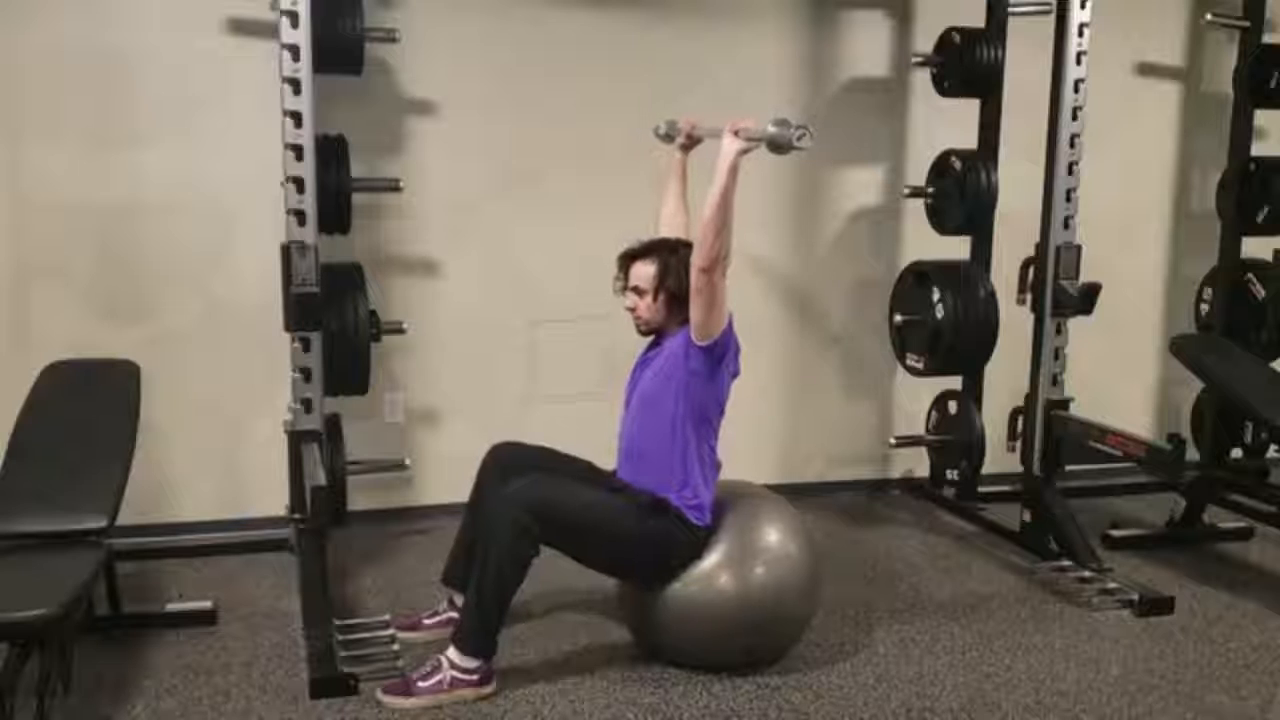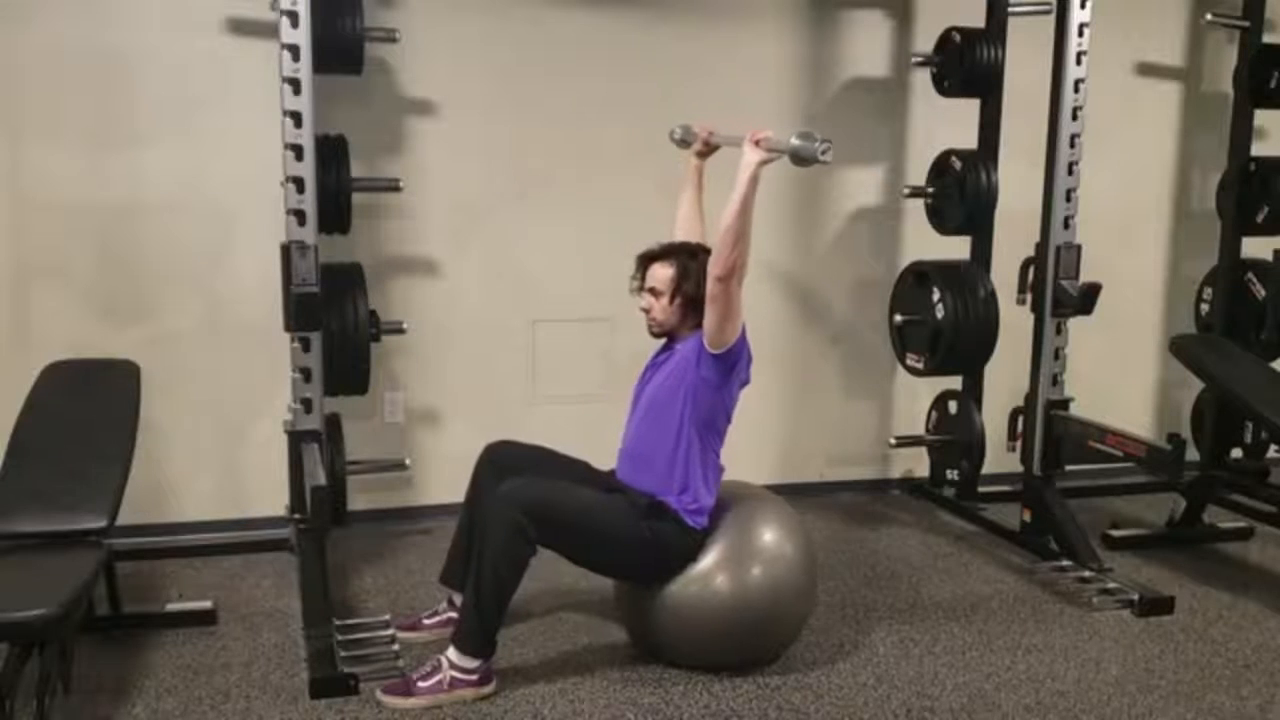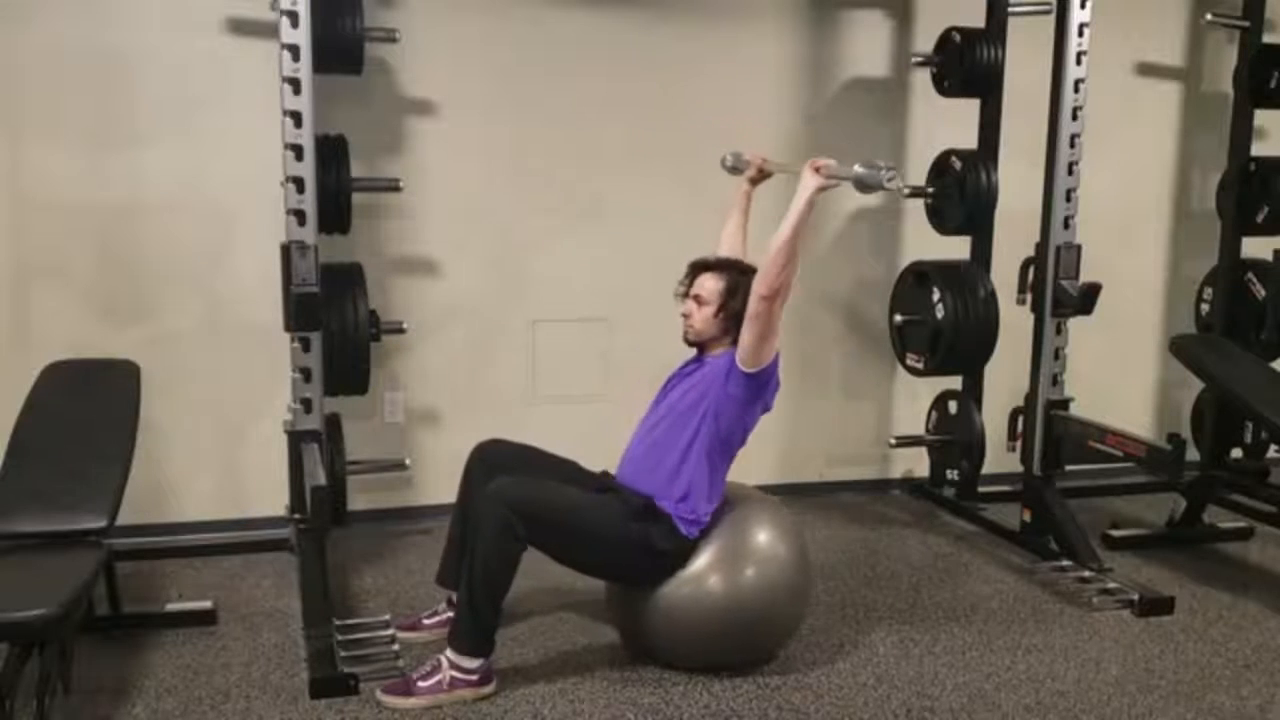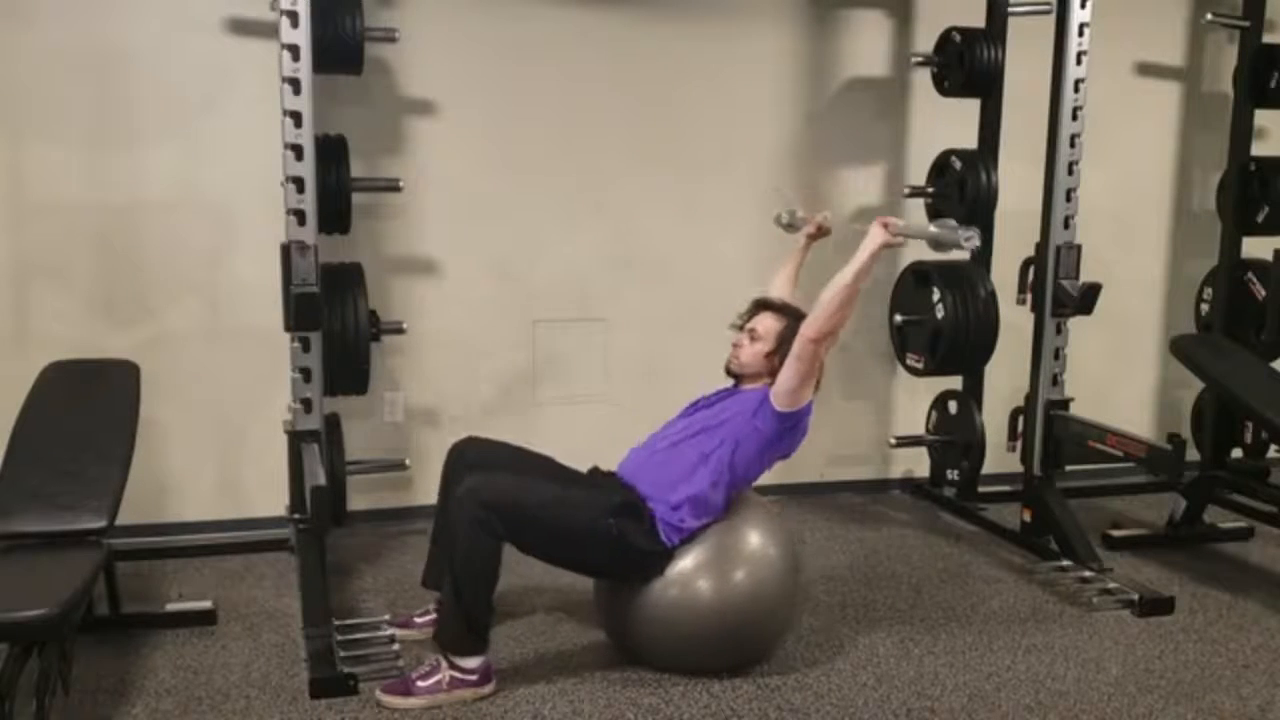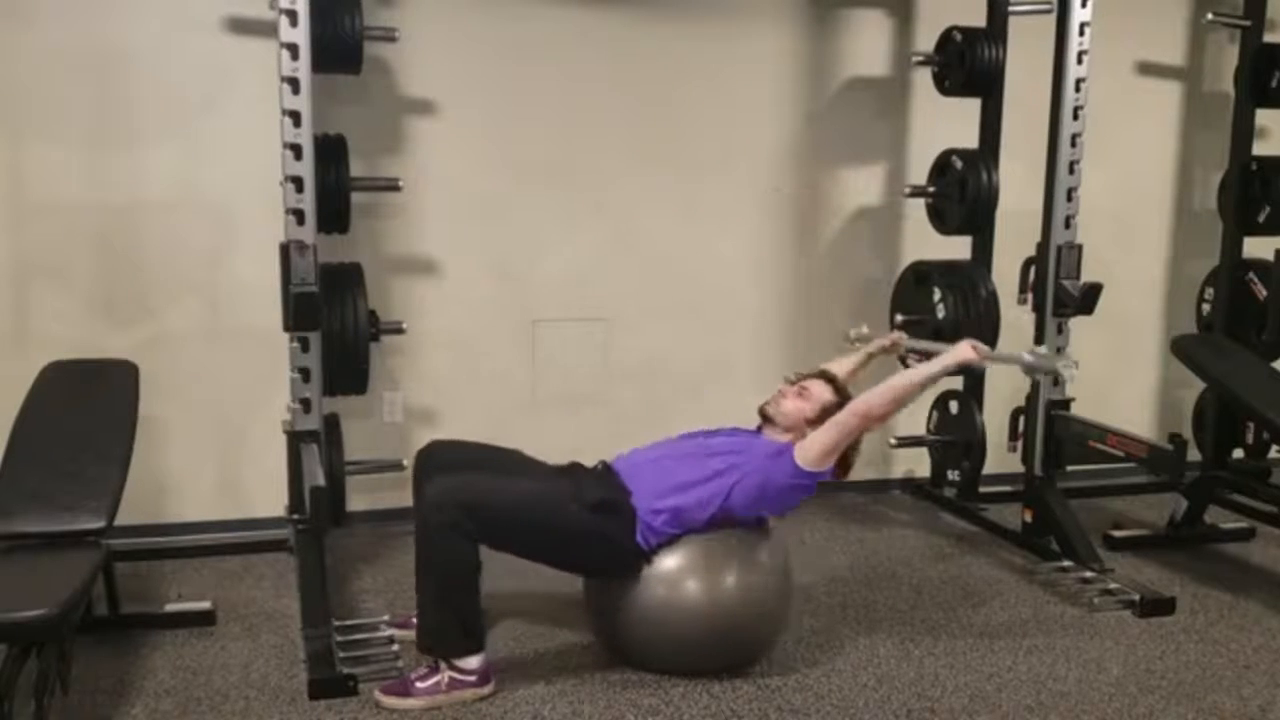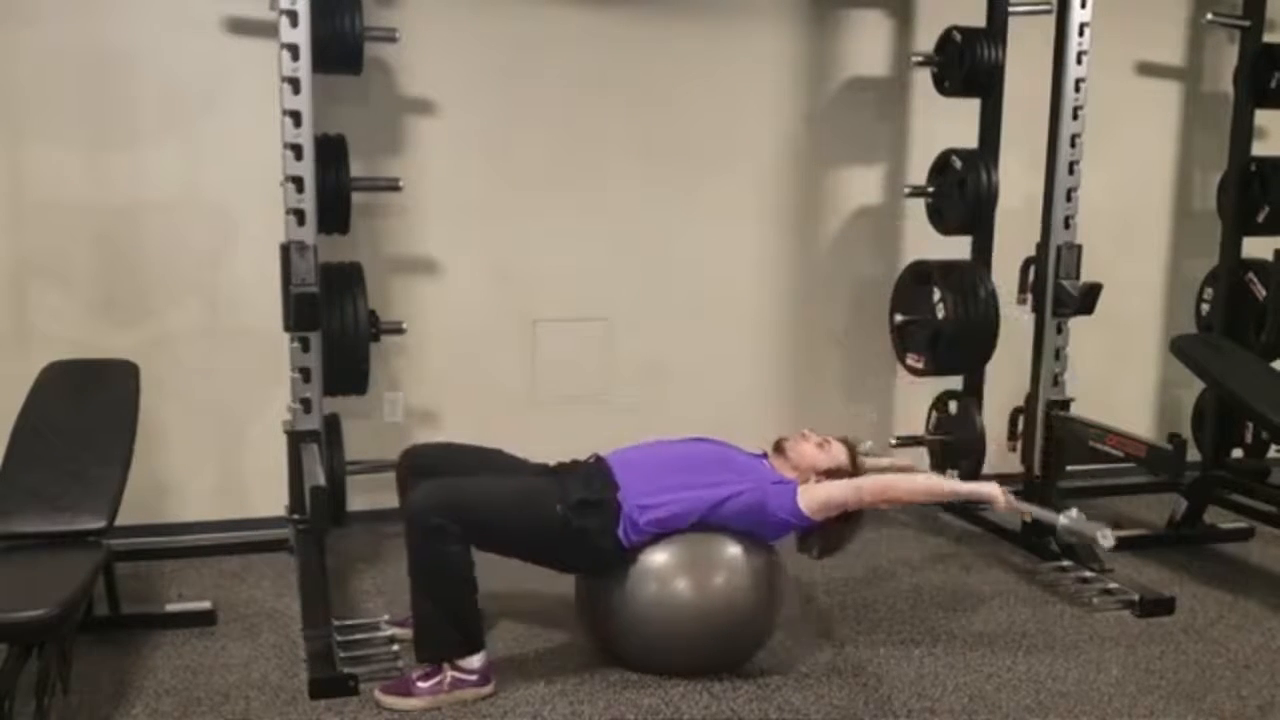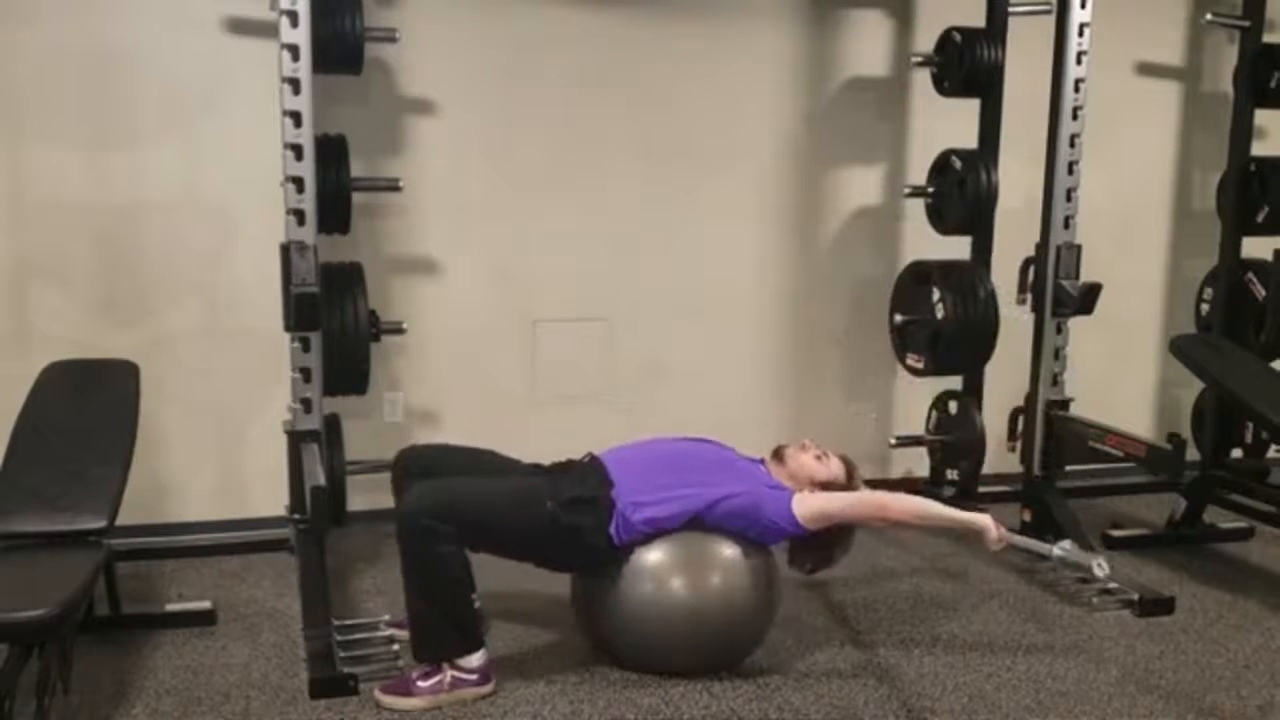
dt=0.5s
person 1, frame 1
left shoulder: (704, 349)
right shoulder: (665, 340)
left elbow: (706, 262)
right elbow: (672, 236)
left wrist: (728, 161)
right wrist: (679, 156)
left hip: (667, 527)
right hip: (633, 497)
left knee: (521, 501)
right knee: (506, 461)
left ankle: (469, 664)
right ankle: (460, 602)
person 1, frame 2
left shoulder: (715, 356)
right shoulder: (678, 344)
left elbow: (723, 270)
right elbow: (686, 245)
left wrist: (749, 171)
right wrist: (696, 163)
left hip: (663, 530)
right hip: (628, 496)
left knee: (516, 501)
right knee: (501, 461)
left ankle: (467, 665)
right ankle: (461, 602)
person 1, frame 3
left shoulder: (745, 373)
right shoulder: (707, 359)
left elbow: (768, 289)
right elbow: (726, 267)
left wrist: (804, 196)
right wrist: (745, 189)
left hip: (654, 535)
right hip: (622, 499)
left knee: (504, 498)
right knee: (492, 458)
left ankle: (468, 665)
right ankle: (459, 603)
person 1, frame 4
left shoulder: (775, 415)
right shoulder: (736, 396)
left elbow: (815, 334)
right elbow: (773, 312)
left wrist: (868, 250)
right wrist: (803, 244)
left hip: (634, 530)
right hip: (609, 494)
left knee: (476, 498)
right knee: (469, 456)
left ankle: (465, 665)
right ankle: (450, 601)
person 1, frame 5
left shoulder: (790, 470)
right shoulder: (757, 441)
left elbow: (864, 412)
right elbow: (818, 381)
left wrist: (948, 359)
right wrist: (872, 349)
left hip: (614, 526)
right hip: (594, 488)
left knee: (447, 500)
right knee: (438, 460)
left ankle: (462, 665)
right ankle: (445, 611)
person 1, frame 6
left shoulder: (785, 501)
right shoulder: (760, 469)
left elbow: (879, 490)
left wrist: (978, 488)
right wrist: (884, 456)
left hip: (591, 521)
right hip: (582, 481)
left knee: (432, 507)
right knee: (422, 464)
left ankle: (460, 664)
right ankle: (446, 609)
person 1, frame 7
left shoulder: (777, 509)
right shoulder: (756, 475)
left elbow: (874, 507)
left wrist: (972, 520)
left hip: (583, 517)
right hip: (577, 479)
left knee: (424, 509)
right knee: (416, 466)
left ankle: (460, 662)
right ankle: (447, 609)
